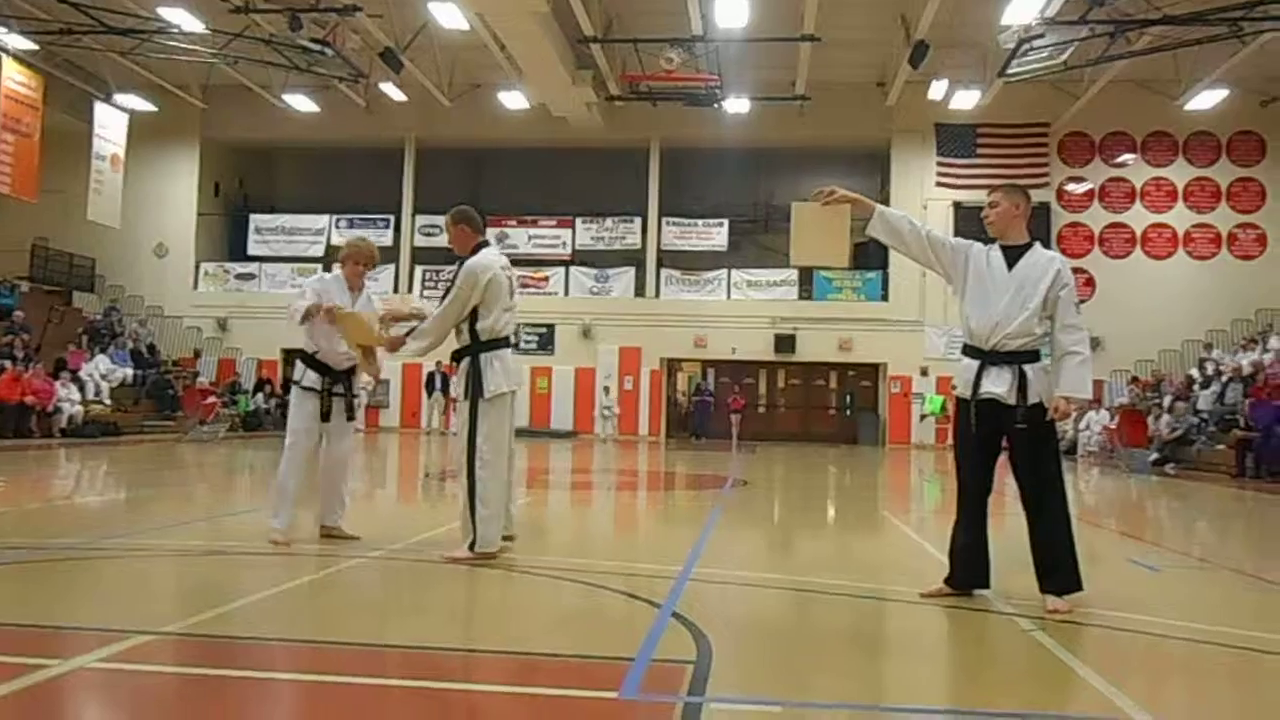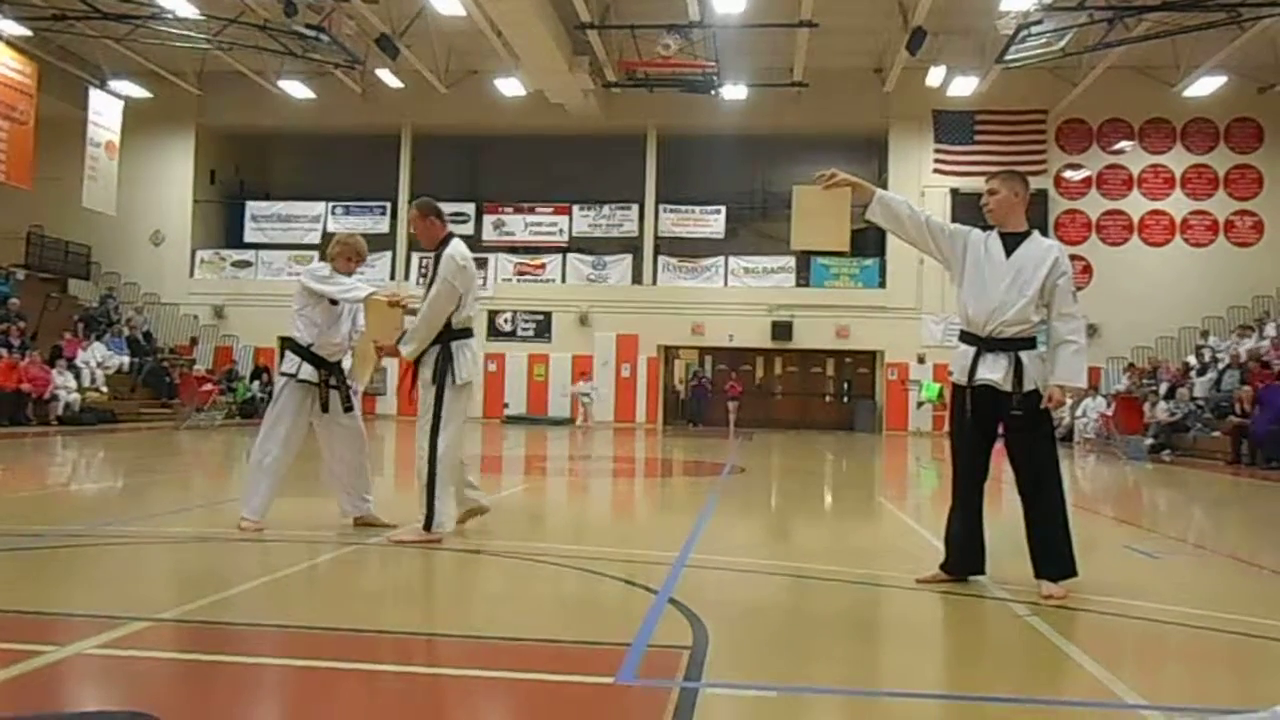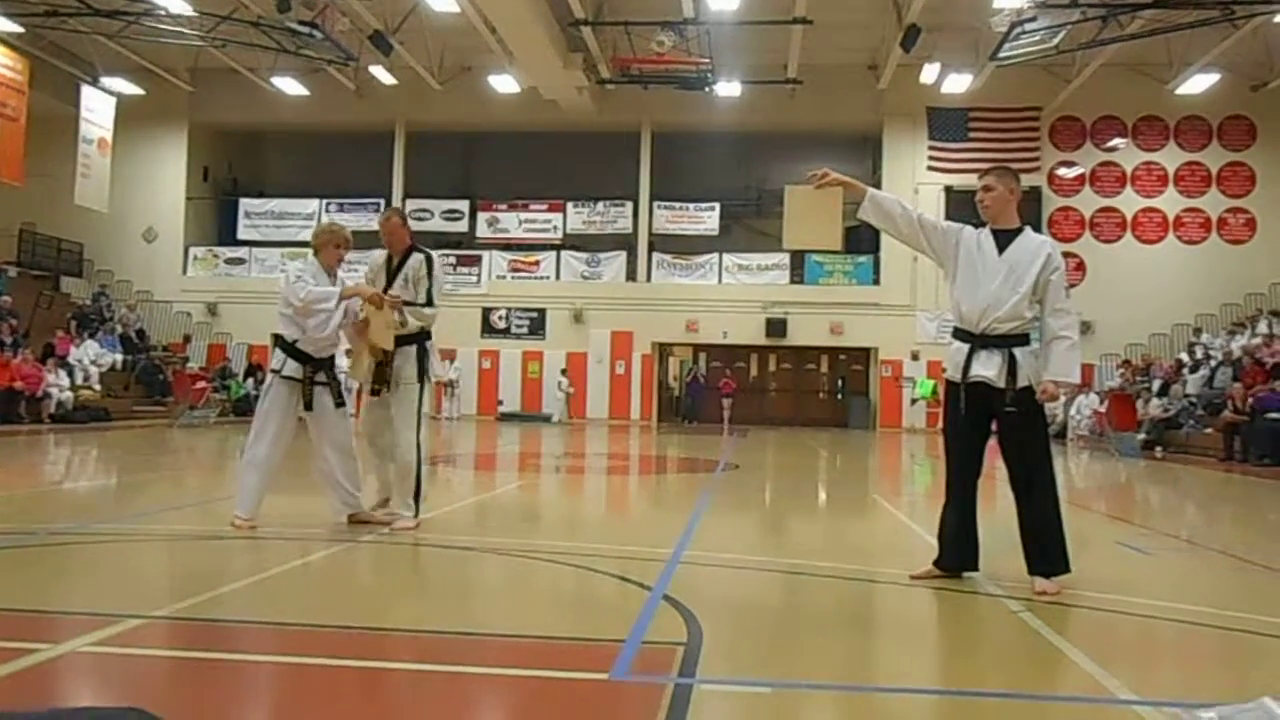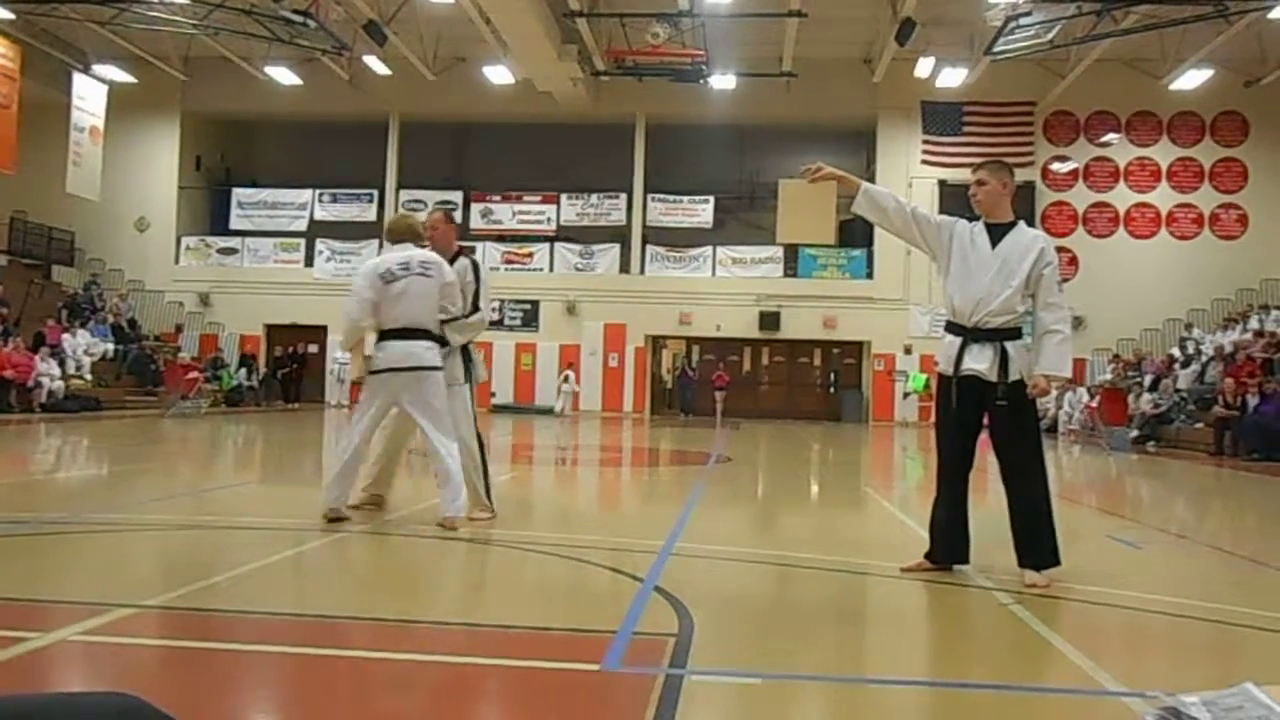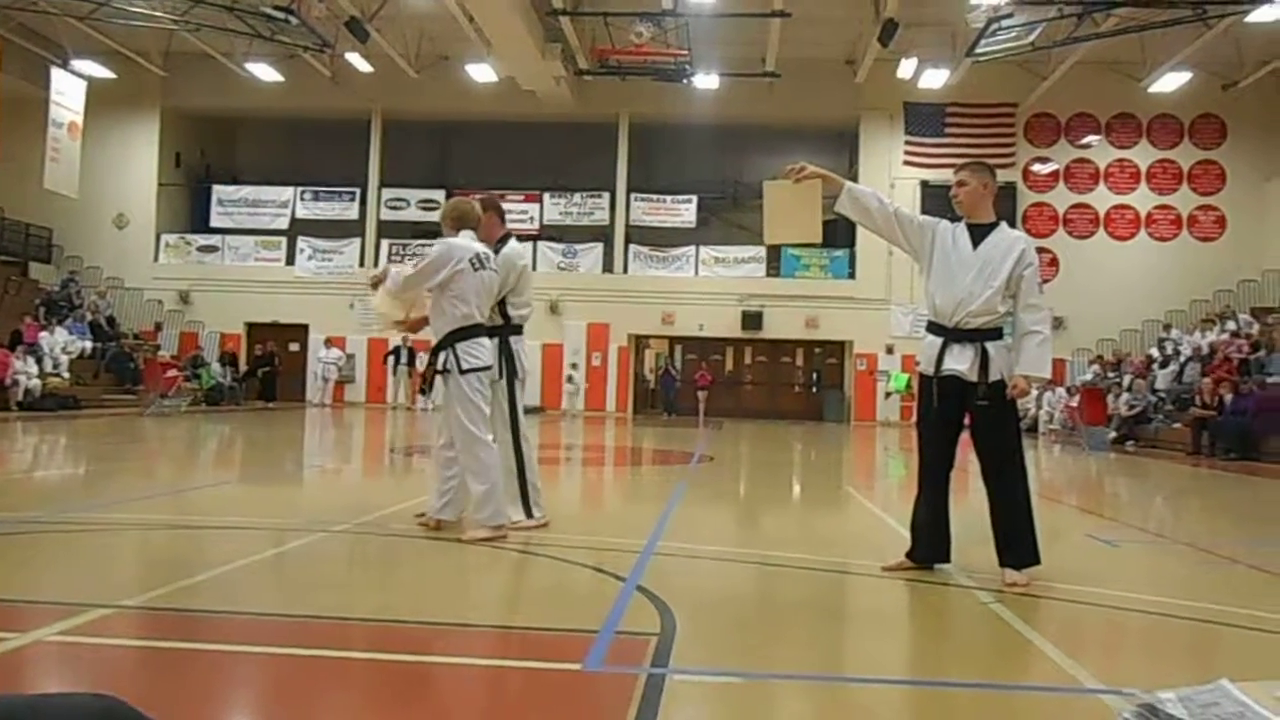
dt=1s
person 1, frame 1
left shoulder: (1053, 266)
right shoulder: (969, 257)
left elbow: (1070, 334)
right elbow: (913, 235)
left wrist: (1066, 392)
right wrist: (856, 201)
left hip: (1027, 385)
right hip: (977, 383)
left knee: (1042, 490)
right knee: (971, 488)
left ankle: (1055, 585)
right ankle: (964, 576)
person 1, frame 2
left shoulder: (1050, 254)
right shoulder: (967, 244)
left elbow: (1066, 322)
right elbow: (912, 220)
left wrist: (1060, 381)
right wrist: (856, 186)
left hip: (1023, 373)
right hip: (973, 369)
left knee: (1037, 477)
right knee: (966, 474)
left ankle: (1050, 572)
right ankle: (959, 562)
person 1, frame 3
left shoulder: (1043, 250)
right shoulder: (959, 241)
left elbow: (1059, 318)
right elbow: (904, 218)
left wrist: (1055, 376)
right wrist: (847, 184)
left hip: (1016, 369)
right hip: (966, 366)
left knee: (1030, 473)
right knee: (960, 470)
left ankle: (1044, 568)
right ankle: (953, 558)
person 1, frame 4
left shoulder: (1036, 244)
right shoulder: (953, 234)
left elbow: (1052, 312)
right elbow: (897, 212)
left wrist: (1046, 370)
right wrist: (841, 178)
left hip: (1008, 362)
right hip: (959, 359)
left knee: (1022, 467)
right knee: (951, 463)
left ankle: (1034, 560)
right ankle: (944, 551)
person 1, frame 5
left shoulder: (1017, 245)
right shoulder: (935, 235)
left elbow: (1032, 313)
right elbow: (881, 211)
left wrist: (1026, 371)
right wrist: (826, 177)
left hip: (989, 362)
right hip: (940, 359)
left knee: (1002, 466)
right knee: (933, 463)
left ankle: (1015, 559)
right ankle: (926, 550)
person 2, frame 1
left shoulder: (475, 266)
right shoulder: (498, 261)
left elbow: (446, 317)
right elbow: (460, 314)
left wrist: (405, 339)
left hip: (484, 368)
right hip: (499, 363)
left knee: (480, 455)
right knee: (497, 452)
left ankle: (483, 541)
right ankle: (502, 525)
person 2, frame 2
left shoulder: (450, 257)
right shoulder: (452, 253)
left elbow: (435, 315)
left wrist: (400, 347)
left hip: (447, 356)
right hip: (453, 354)
left knee: (435, 440)
right knee: (447, 437)
left ankle: (433, 525)
right ankle: (469, 500)
person 2, frame 3
left shoulder: (423, 261)
right shoulder: (378, 263)
left elbow: (428, 311)
left wrist: (400, 307)
left hip: (411, 355)
right hip: (383, 354)
left knee: (406, 435)
right knee: (374, 428)
left ankle: (408, 510)
right ankle: (389, 490)
person 2, frame 4
left shoulder: (469, 266)
left elbow: (478, 318)
left wrist: (444, 334)
left hip: (454, 360)
left knee: (463, 432)
right knee: (400, 427)
left ankle: (482, 502)
right ankle: (376, 491)
person 2, frame 5
left shoulder: (511, 254)
right shoulder: (498, 252)
left hip: (503, 350)
right hip: (490, 349)
left knee: (509, 432)
left ankle: (530, 510)
person 3, frame 1
left shoulder: (366, 301)
right shoulder: (320, 284)
left elbow: (368, 343)
right elbow: (297, 308)
left wrist: (370, 353)
right wrist: (318, 308)
left hip: (344, 382)
right hip: (312, 377)
left knee: (338, 455)
right knee: (298, 450)
left ankle: (329, 521)
right ankle: (281, 523)
person 3, frame 2
left shoulder: (352, 296)
right shoulder: (313, 275)
left elbow: (358, 335)
right elbow: (343, 286)
right wrist: (381, 296)
left hip: (332, 375)
right hip: (301, 370)
left knee: (351, 442)
right knee: (277, 442)
left ankle: (361, 510)
right ankle: (251, 513)
person 3, frame 3
left shoulder: (340, 285)
right shoulder: (298, 272)
left elbow: (350, 323)
right elbow: (306, 298)
right wrist: (354, 291)
left hip: (322, 372)
right hip: (291, 366)
left knee: (338, 441)
right knee: (267, 441)
left ankle: (354, 508)
right ankle: (244, 511)
person 3, frame 4
left shoulder: (374, 268)
right shoulder: (436, 263)
left elbow: (355, 319)
right elbow: (456, 307)
left wrist: (349, 345)
left hip: (390, 354)
right hip: (427, 353)
left knee: (361, 431)
right knee: (442, 435)
left ankle: (333, 502)
right ankle: (452, 510)
person 3, frame 5
left shoulder: (450, 249)
right shoulder: (485, 255)
left elbow: (409, 283)
left wrist: (391, 273)
right wrist: (426, 319)
left hip: (463, 354)
right hip: (472, 349)
left knee: (473, 439)
right knee: (452, 440)
left ankle: (492, 520)
right ankle: (442, 511)
